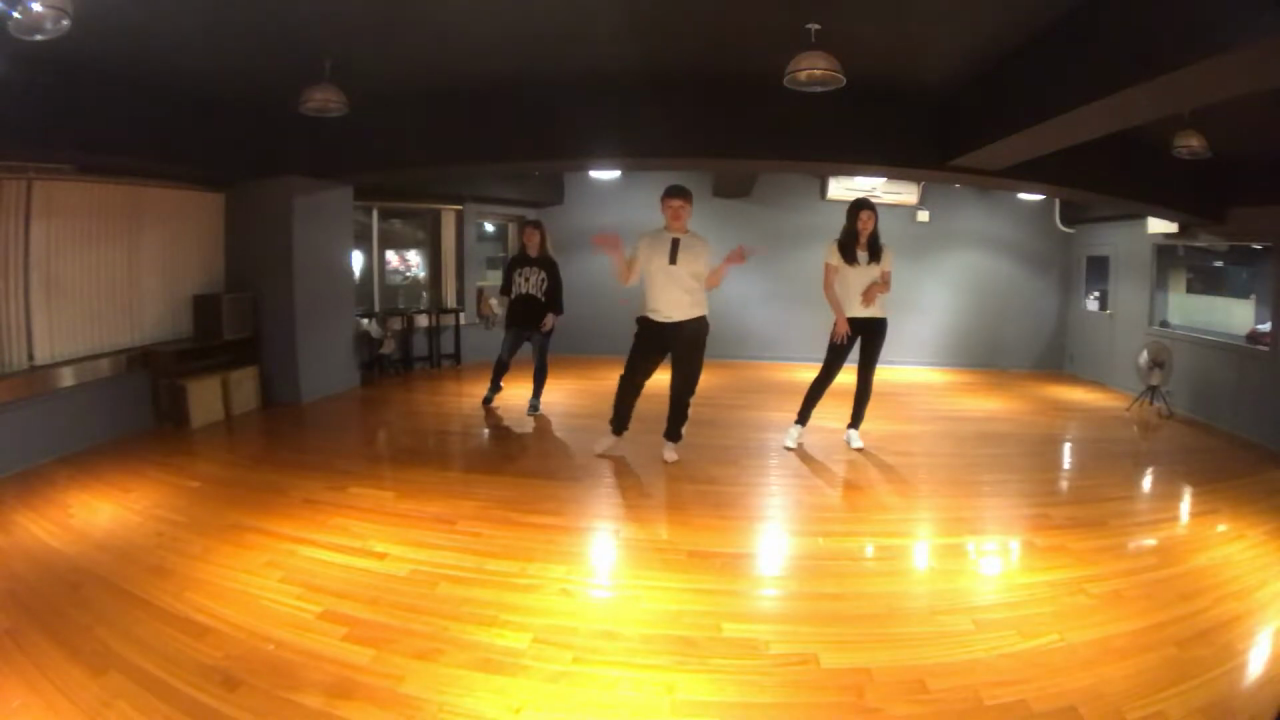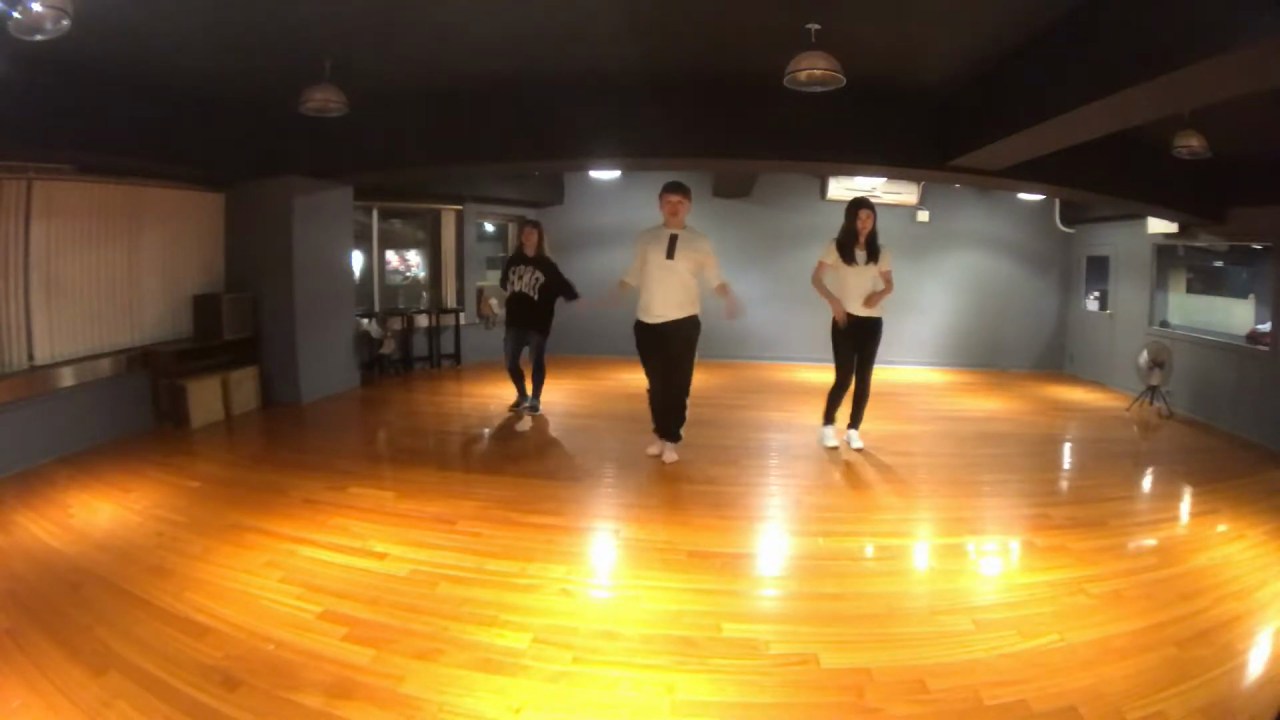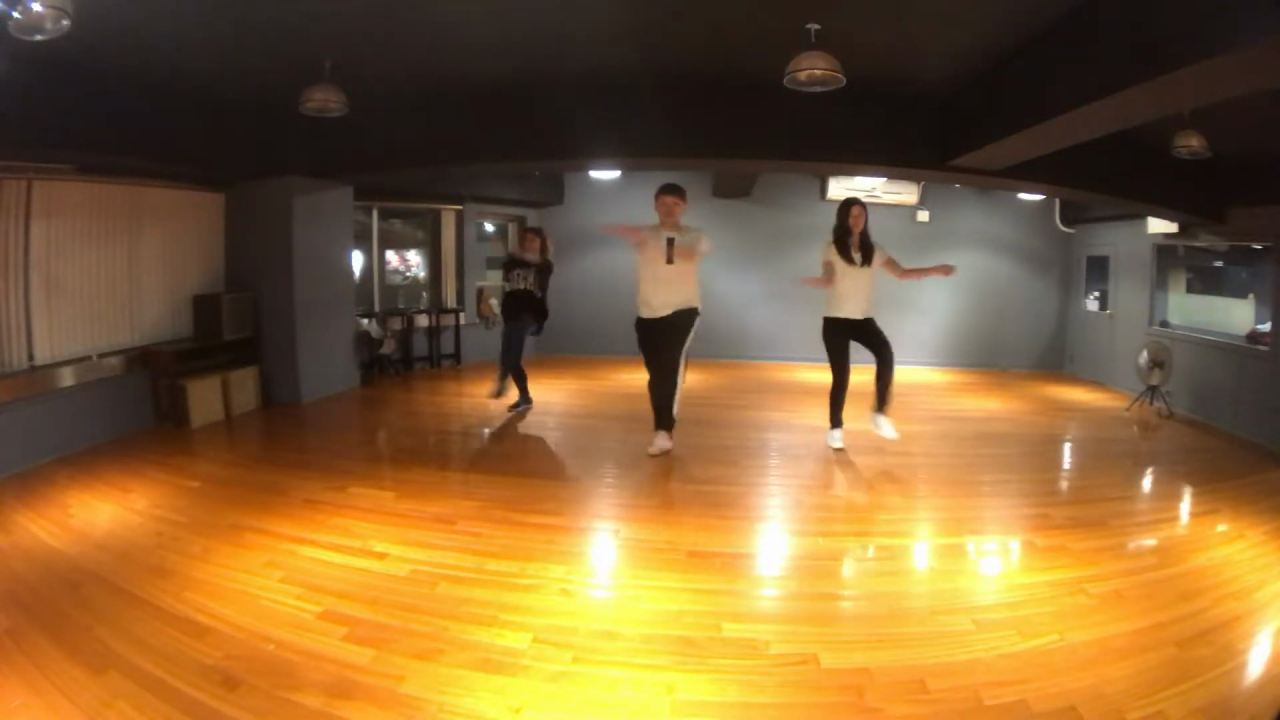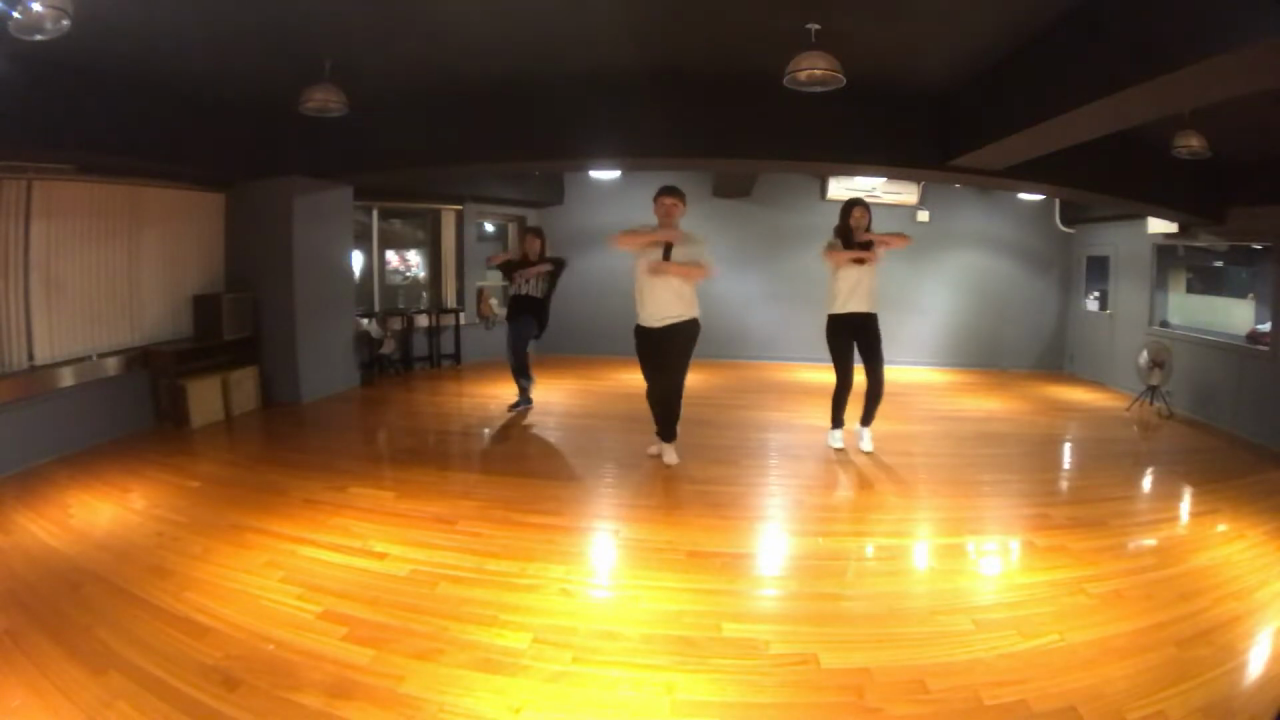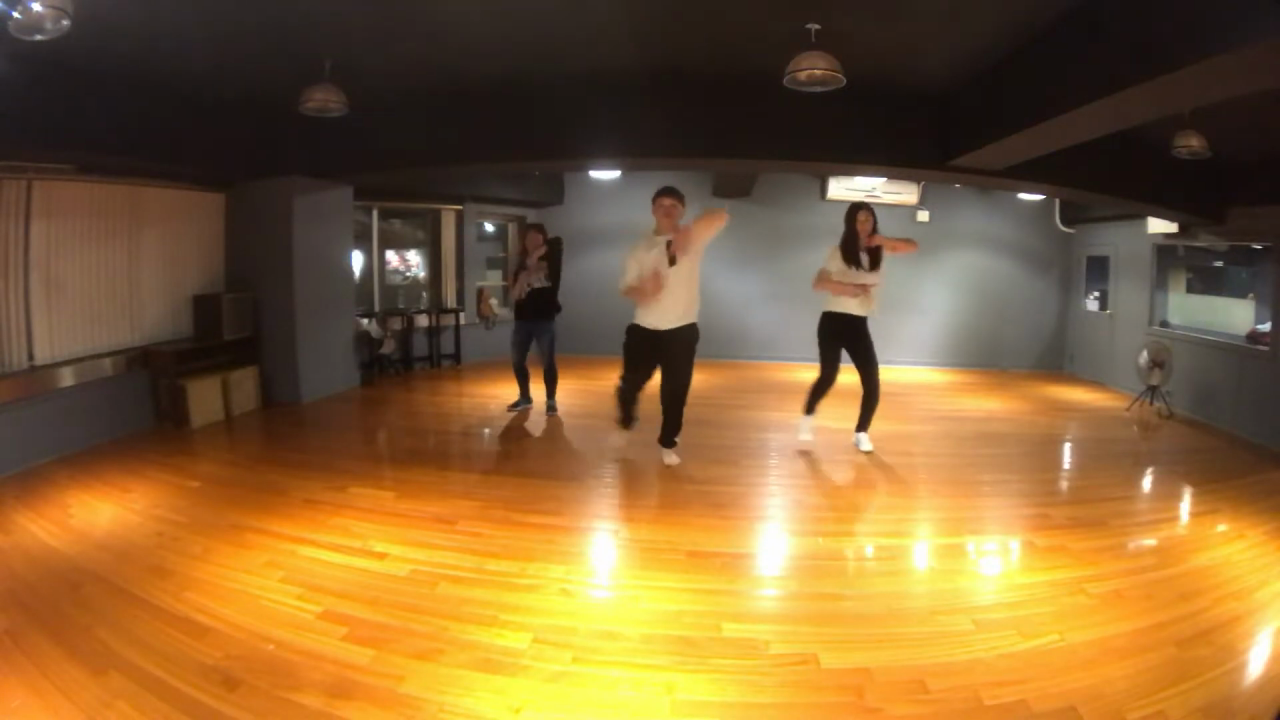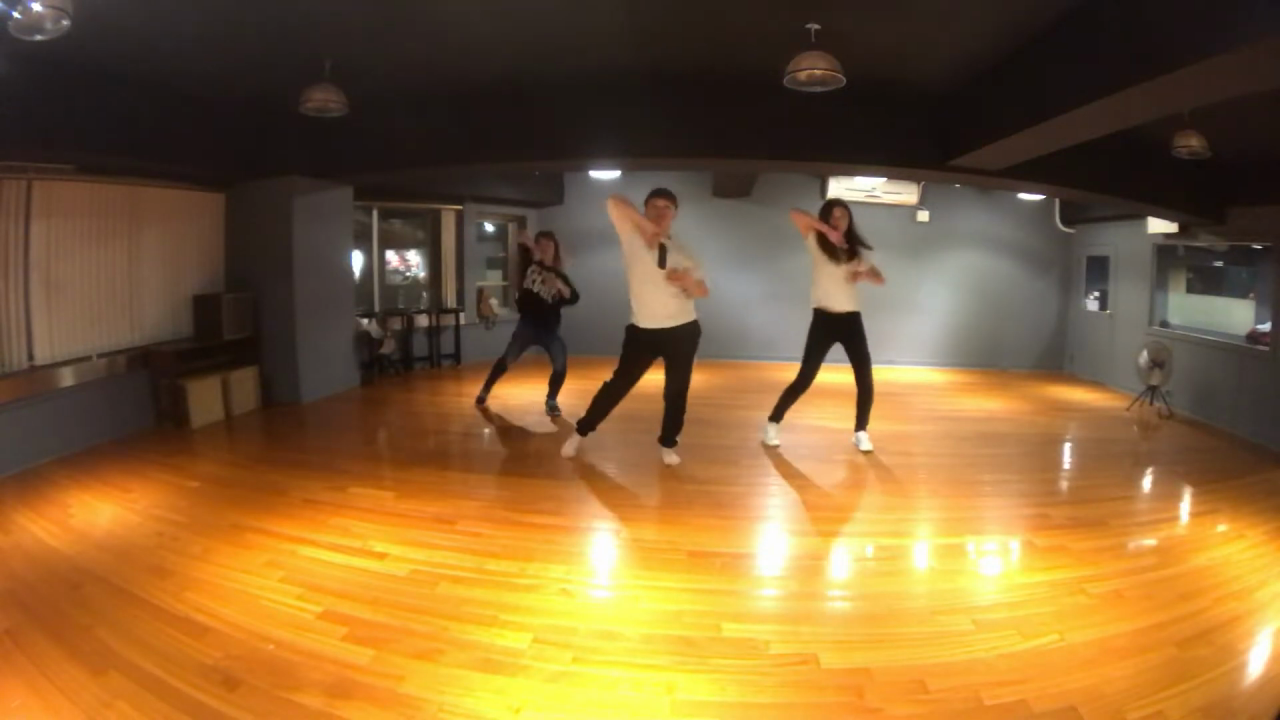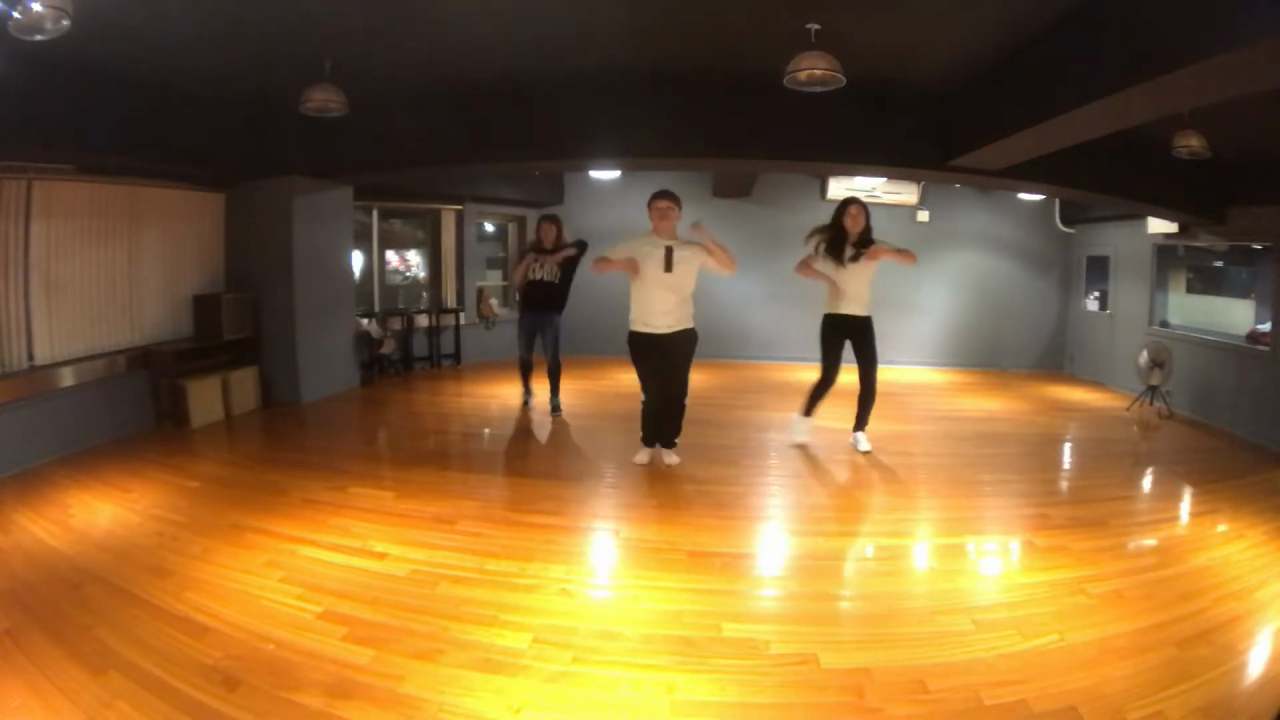
dt=0.3s
person 1, frame 1
left shoulder: (700, 245)
right shoulder: (648, 242)
left elbow: (709, 284)
right elbow: (628, 278)
left wrist: (727, 263)
right wrist: (617, 253)
left hip: (691, 325)
right hip: (654, 322)
left knee: (683, 387)
right knee: (632, 377)
left ankle: (671, 440)
right ankle: (615, 432)
person 1, frame 2
left shoulder: (699, 242)
right shoulder: (646, 238)
left elbow: (716, 279)
right elbow: (633, 277)
left wrist: (730, 300)
right wrist: (617, 293)
left hip: (682, 322)
right hip: (648, 322)
left knee: (678, 385)
right knee: (656, 384)
left ankle: (672, 442)
right ankle: (661, 436)
person 1, frame 3
left shoulder: (694, 237)
right shoulder: (645, 235)
left elbow: (694, 252)
right elbow: (631, 235)
right wrist: (635, 233)
left hip: (682, 314)
right hip: (648, 318)
left knee: (671, 361)
right knee: (658, 377)
left ankle: (665, 428)
right ankle: (663, 434)
person 1, frame 4
left shoulder: (693, 244)
right shoulder: (645, 236)
left elbow: (699, 273)
right elbow: (620, 240)
left wrist: (666, 266)
right wrist: (656, 235)
left hip: (682, 324)
right hip: (647, 326)
left knee: (672, 384)
right knee: (655, 387)
left ankle: (668, 441)
right ankle: (663, 437)
person 1, frame 5
left shoulder: (693, 238)
right shoulder: (641, 250)
left elbow: (721, 216)
right elbow: (627, 290)
left wrist: (685, 234)
right wrist: (644, 290)
left hip: (682, 330)
right hip: (644, 330)
left knee: (675, 391)
right knee: (630, 385)
left ankle: (667, 444)
right ankle: (625, 424)
person 1, frame 6
left shoulder: (682, 252)
right shoulder: (633, 238)
left elbow: (702, 291)
right elbow: (614, 204)
left wrist: (687, 280)
right wrist: (648, 227)
left hip: (683, 329)
right hip: (643, 330)
left knee: (676, 391)
right knee: (619, 383)
left ankle: (667, 444)
right ankle: (580, 433)
person 1, frame 7
left shoulder: (693, 250)
right shoulder: (637, 246)
left elbow: (730, 267)
right elbow: (598, 264)
left wrist: (708, 240)
right wrist: (620, 264)
left hip: (680, 334)
right hip: (644, 335)
left knee: (675, 394)
right knee: (653, 394)
left ankle: (667, 444)
right ankle: (648, 444)
person 2, frame 1
left shoulder: (882, 252)
right shoulder: (837, 248)
left elbow: (887, 285)
right elbow: (828, 286)
left wrist: (877, 287)
right wrist: (840, 317)
left hip: (876, 321)
right hip: (847, 320)
left knee: (865, 377)
right knee: (828, 373)
left ankle: (853, 429)
right ankle: (799, 425)
person 2, frame 2
left shoulder: (880, 252)
right shoulder: (836, 247)
left elbow: (888, 282)
right elbow: (817, 278)
left wrist: (881, 294)
right wrist: (832, 299)
left hip: (872, 321)
right hip: (844, 320)
left knee: (863, 377)
right knee: (844, 376)
left ankle: (853, 429)
right ankle: (828, 425)
person 2, frame 3
left shoulder: (873, 250)
right shoulder: (833, 249)
left elbow: (903, 273)
right elbow: (829, 279)
left wrist: (936, 270)
right wrist: (819, 280)
left hip: (863, 320)
right hip: (835, 322)
left knee: (885, 357)
right knee: (840, 379)
left ankle: (880, 415)
right ankle: (835, 428)
person 2, frame 4
left shoulder: (874, 244)
right shoulder: (838, 243)
left elbow: (904, 240)
right elbow: (831, 256)
left wrist: (874, 238)
right wrist: (861, 252)
left hip: (867, 319)
right hip: (839, 319)
left knee: (876, 378)
right knee: (844, 379)
left ankle: (864, 428)
right ankle: (836, 429)
person 2, frame 5
left shoulder: (879, 249)
right shoulder: (839, 252)
left elbow: (912, 246)
right elbow: (819, 283)
left wrist: (884, 241)
right wrist: (851, 288)
left hip: (858, 324)
right hip: (833, 320)
left knee: (872, 384)
right knee: (828, 377)
left ankle: (862, 432)
right ankle: (808, 416)
person 2, frame 6
left shoulder: (857, 250)
right shoulder: (817, 242)
left elbow: (880, 278)
right elbow: (796, 214)
left wrist: (863, 275)
right wrist: (827, 231)
left hip: (852, 320)
right hip: (824, 320)
left knee: (865, 381)
right knee: (805, 379)
left ankle: (861, 431)
right ankle: (773, 424)
person 2, frame 7
left shoulder: (874, 247)
right shoulder: (828, 245)
left elbow: (912, 259)
right elbow: (801, 267)
left wrist: (887, 253)
right wrist: (827, 279)
left hip: (863, 321)
right hip: (834, 319)
left knee: (869, 382)
right knee: (828, 377)
left ankle: (859, 432)
right ankle: (804, 418)
person 3, frame 1
left shoulder: (549, 264)
right shoulder: (515, 262)
left elbow: (556, 293)
right elbow: (506, 290)
left wrist: (553, 314)
right wrist: (508, 309)
left hip: (540, 321)
right hip: (517, 319)
left knee: (539, 361)
right knee: (504, 355)
left ankle: (535, 400)
right ankle: (494, 387)
person 3, frame 2
left shoulder: (545, 264)
right shoulder: (513, 260)
left elbow: (562, 284)
right elbow: (505, 283)
left wrist: (576, 299)
left hip: (536, 320)
right hip: (514, 319)
left knee: (537, 360)
right knee: (510, 360)
left ankle: (535, 399)
right ankle: (523, 396)
person 3, frame 3
left shoulder: (544, 264)
right shoulder: (514, 262)
left elbow: (538, 261)
left wrist: (525, 256)
left hip: (530, 315)
right hip: (512, 315)
left knee: (511, 341)
right knee: (513, 357)
left ankle: (502, 381)
right ankle: (524, 397)
person 3, frame 4
left shoulder: (545, 264)
right shoulder: (516, 263)
left elbow: (559, 263)
right elbow: (492, 262)
left wrist: (536, 269)
right wrist: (505, 257)
left hip: (532, 317)
right hip: (514, 317)
left knee: (517, 346)
right knee: (514, 357)
left ankle: (526, 379)
right ankle: (524, 397)
person 3, frame 5
left shoulder: (549, 259)
right shoulder: (521, 267)
left elbow: (557, 243)
right elbow: (515, 296)
left wrist: (534, 257)
right wrist: (521, 278)
left hip: (544, 318)
right hip: (523, 319)
left knee: (548, 361)
right knee: (517, 360)
left ankle: (551, 400)
right ankle: (525, 398)
person 3, frame 6
left shoulder: (560, 276)
right shoulder: (531, 262)
left elbow: (573, 298)
right elbow: (522, 238)
left wrist: (559, 285)
right wrist: (534, 249)
left hip: (549, 329)
right hip: (527, 324)
left knee: (561, 366)
right knee: (507, 359)
left ankle: (551, 401)
right ankle: (485, 390)
person 3, frame 7
left shoulder: (565, 252)
right shoulder: (531, 254)
left elbow: (582, 245)
right elbow: (517, 282)
left wrist: (558, 256)
right wrist: (526, 262)
left hip: (551, 312)
right hip: (528, 311)
left knee: (551, 357)
right knee: (524, 354)
left ankle: (555, 399)
right ankle: (527, 391)
